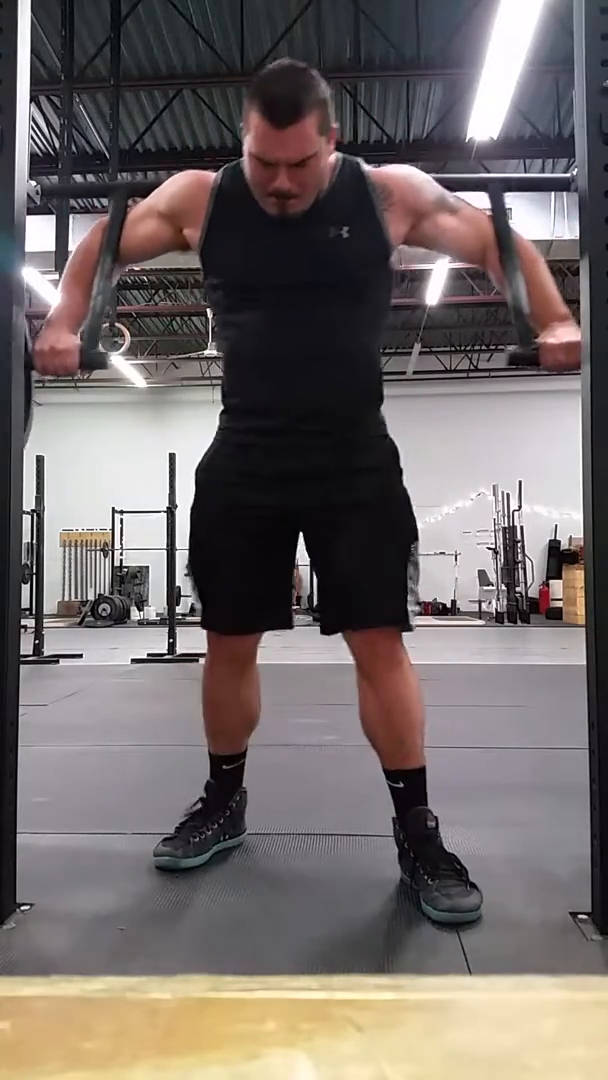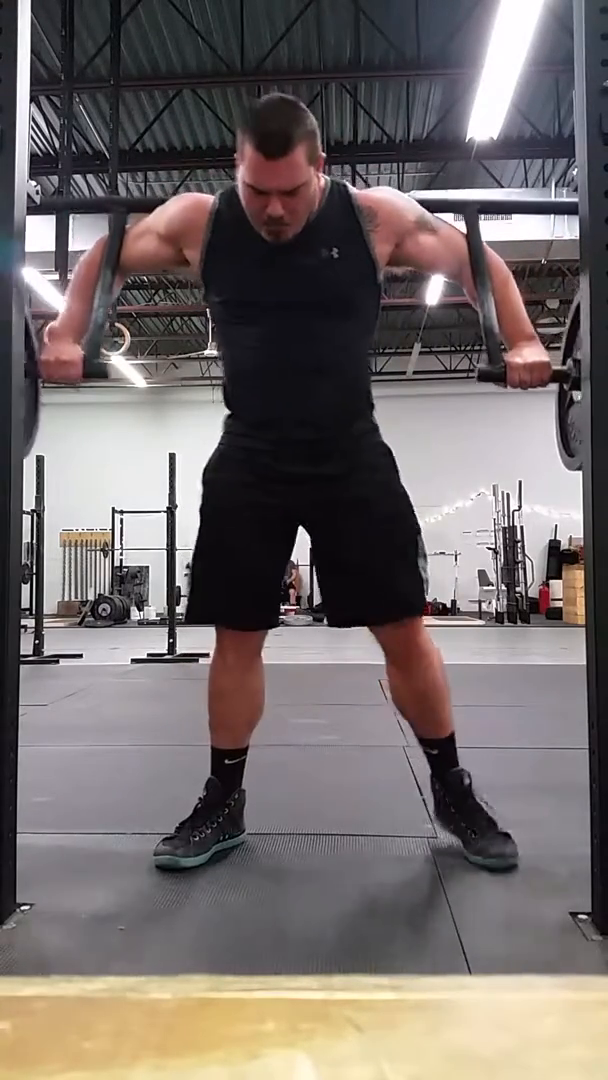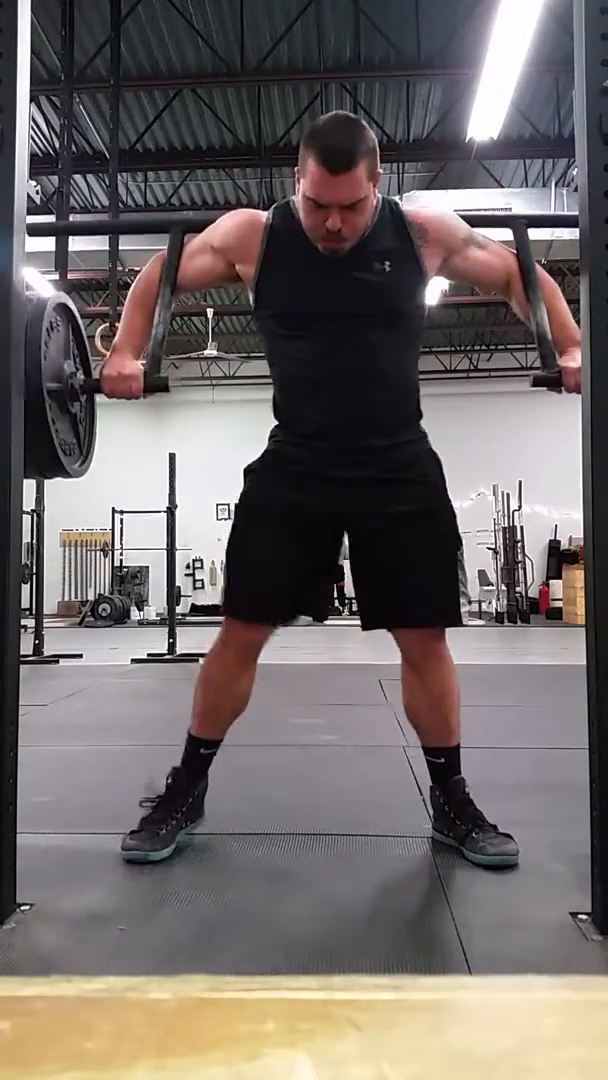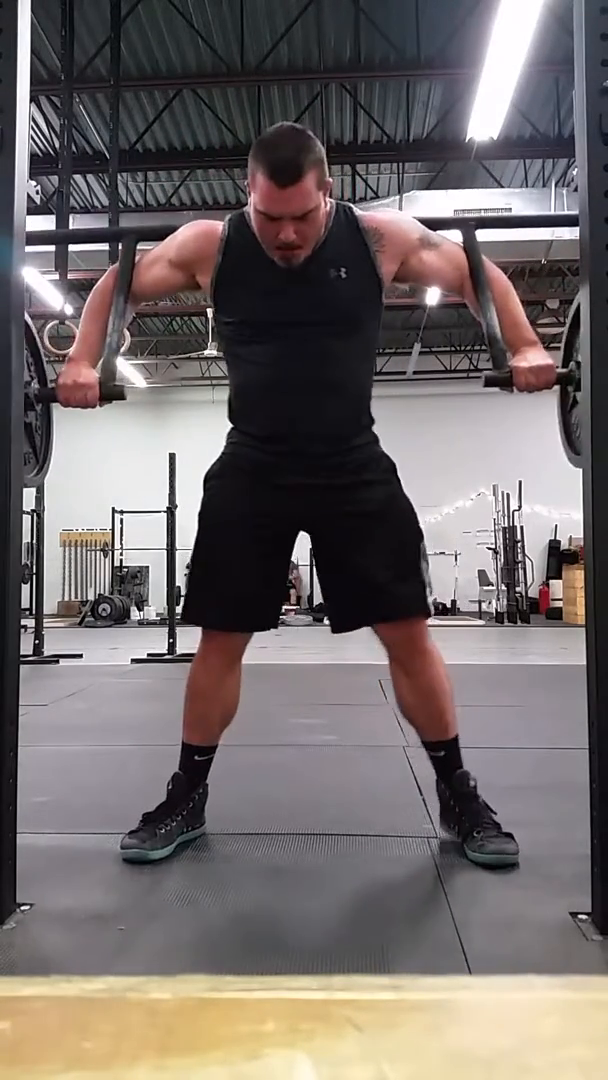
dt=0.5s
person 1, frame 1
left shoulder: (390, 194)
right shoulder: (199, 198)
left elbow: (496, 241)
right elbow: (102, 243)
left wrist: (554, 323)
right wrist: (64, 325)
left hip: (354, 459)
right hip: (242, 458)
left knee: (378, 643)
right knee: (229, 645)
left ankle: (417, 833)
right ankle: (224, 800)
person 1, frame 2
left shoulder: (376, 216)
right shoulder: (198, 220)
left elbow: (475, 261)
right elbow: (105, 259)
left wrist: (521, 342)
right wrist: (67, 337)
left hip: (353, 460)
right hip: (249, 462)
left knee: (403, 631)
right knee: (236, 636)
left ankle: (454, 793)
right ankle: (223, 801)
person 1, frame 3
left shoulder: (425, 232)
right shoulder: (251, 235)
left elbow: (518, 274)
right elbow: (159, 276)
left wrist: (570, 348)
right wrist: (127, 353)
left hip: (399, 469)
right hip: (291, 467)
left knee: (425, 639)
right knee: (241, 631)
left ankle: (451, 801)
right ankle: (184, 790)
person 1, frame 4
left shoulder: (379, 236)
right shoulder: (208, 245)
left elbow: (475, 274)
right elbow: (118, 285)
left wrist: (524, 347)
right wrist: (83, 362)
left hip: (355, 469)
right hip: (253, 471)
left knee: (407, 632)
right knee: (221, 637)
left ankle: (460, 798)
right ankle: (186, 797)
